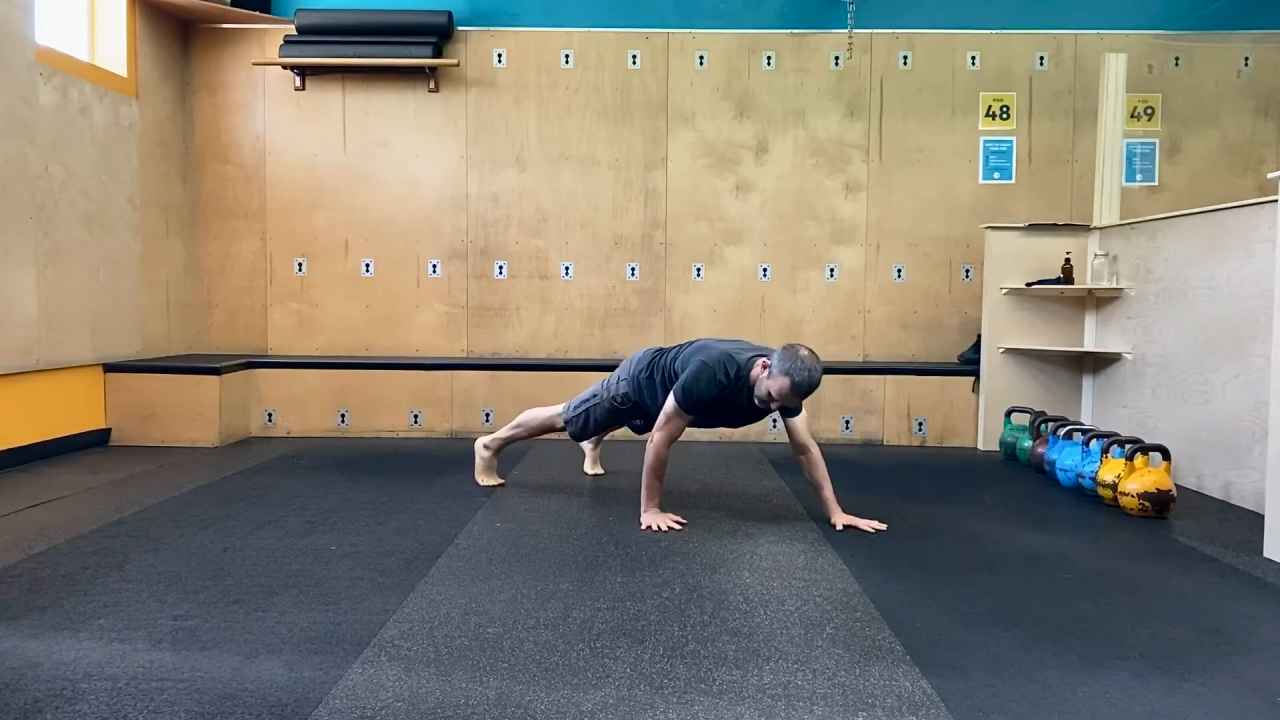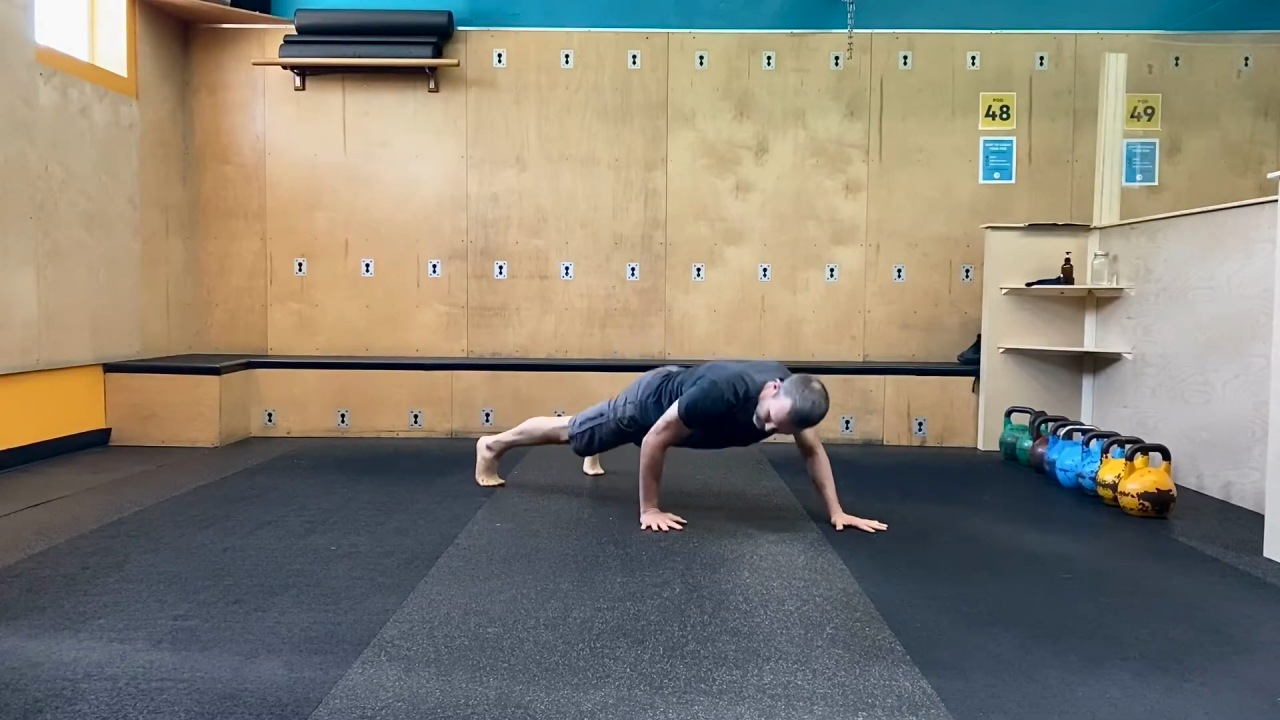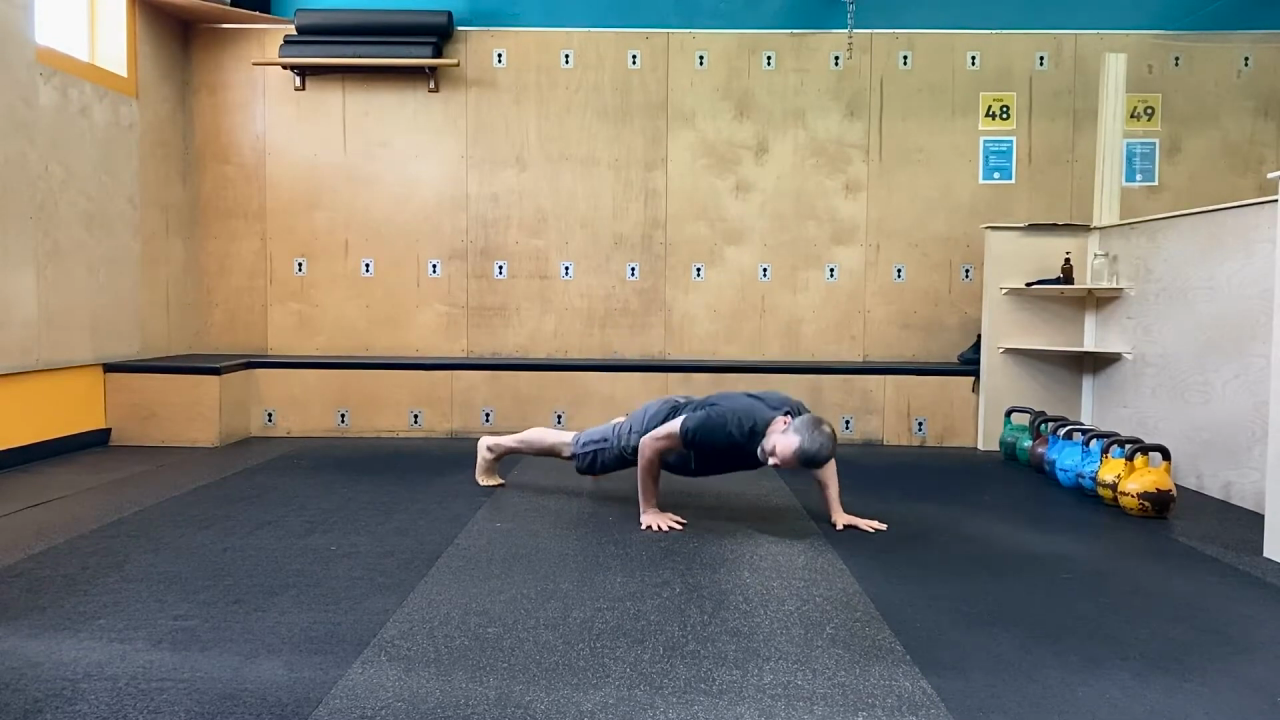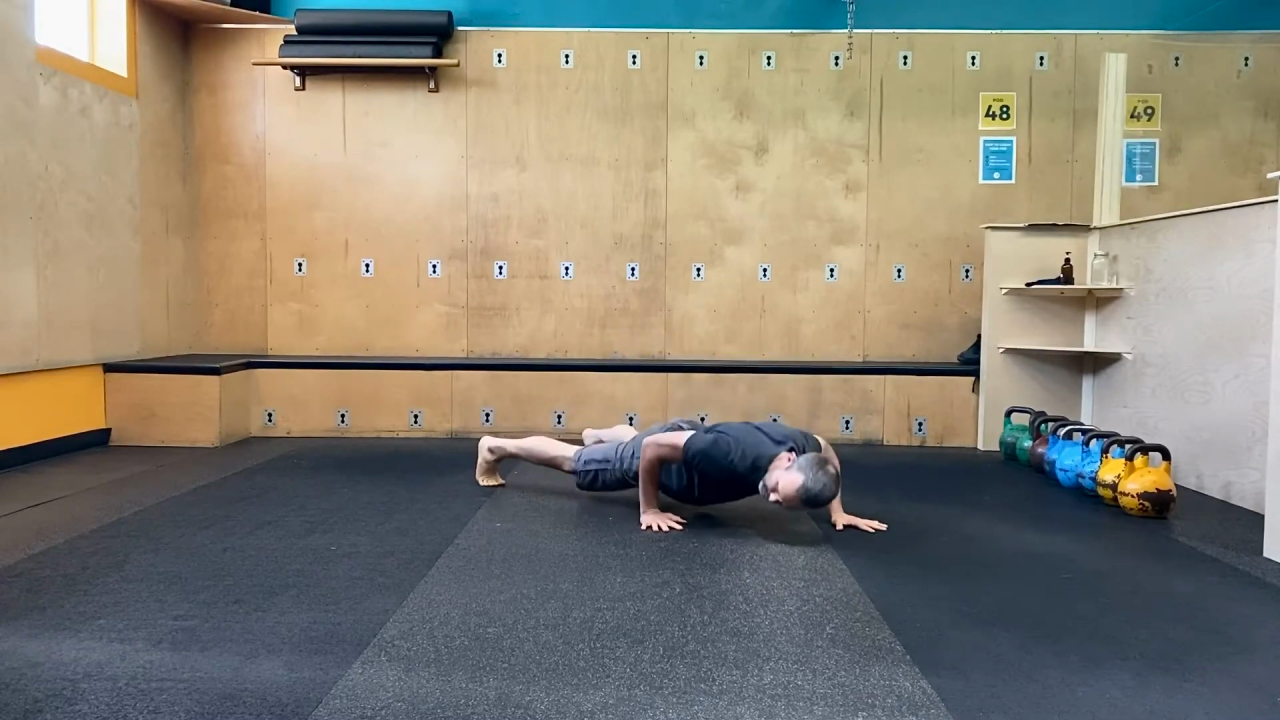
dt=0.2s
person 1, frame 1
left shoulder: (783, 384)
right shoulder: (712, 372)
left elbow: (804, 447)
right elbow: (660, 440)
left wrist: (835, 511)
right wrist: (649, 509)
left hip: (664, 393)
right hip: (640, 380)
left knee: (627, 422)
right knee: (565, 419)
left ankle: (595, 442)
right ankle: (490, 445)
person 1, frame 2
left shoulder: (790, 401)
right shoulder: (721, 392)
left elbow: (813, 450)
right elbow: (653, 442)
left wrist: (836, 512)
right wrist: (649, 510)
left hip: (676, 401)
right hip: (647, 402)
right knee: (568, 432)
left ankle: (594, 451)
right ankle: (493, 445)
person 1, frame 3
left shoulder: (800, 424)
right shoulder: (729, 424)
left elbow: (822, 457)
right elbow: (649, 446)
left wrist: (838, 512)
right wrist: (648, 511)
left hip: (683, 416)
right hip: (654, 428)
right knee: (570, 447)
left ankle: (603, 428)
right ankle: (494, 447)
person 1, frame 4
left shoulder: (805, 448)
right shoulder: (734, 456)
left elbow: (829, 457)
right elbow: (652, 448)
left wrist: (838, 512)
right wrist: (648, 510)
left hip: (688, 440)
right hip: (661, 447)
right knee: (571, 461)
left ankle: (596, 435)
right ankle: (496, 448)
